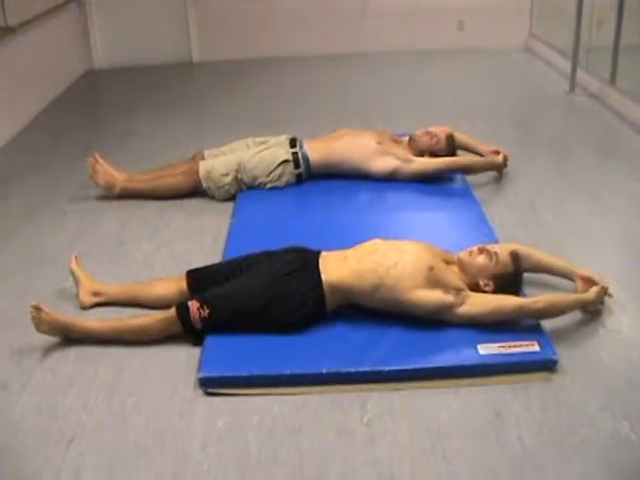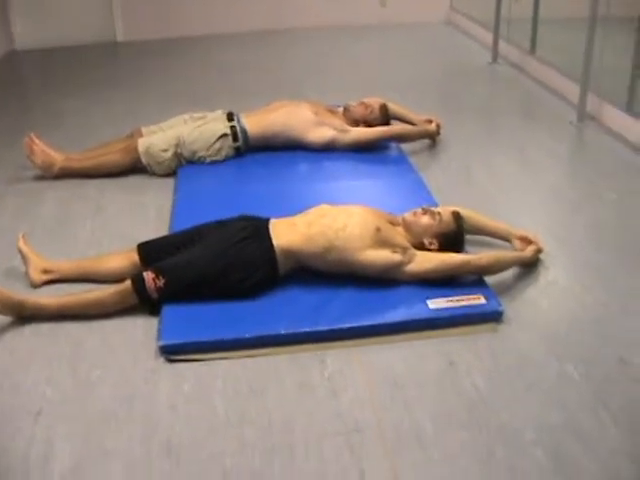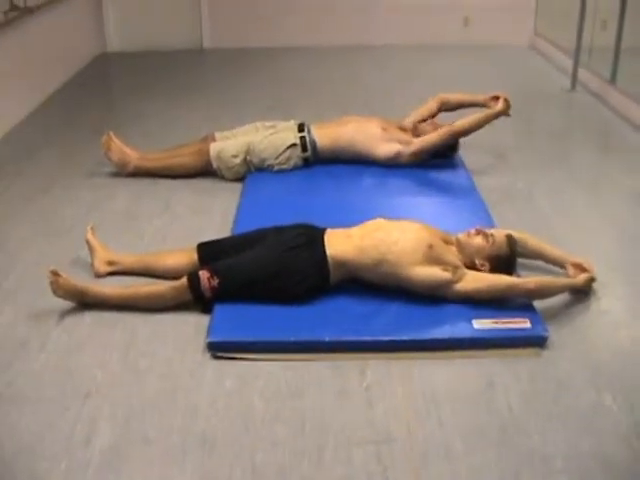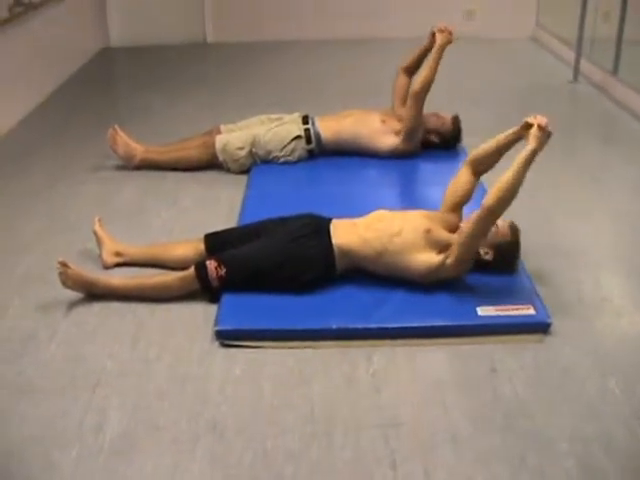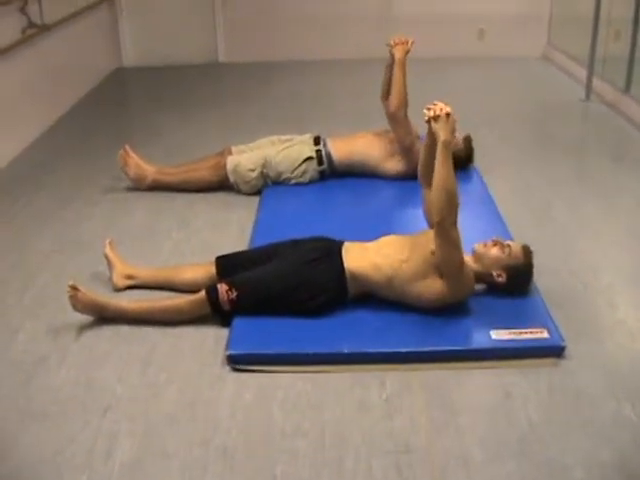
dt=1s
person 1, frame 1
left shoulder: (457, 300)
right shoulder: (446, 259)
left elbow: (528, 306)
right elbow: (519, 248)
left wrist: (584, 299)
right wrist: (576, 272)
left hip: (305, 296)
right hip: (308, 260)
left knee: (181, 317)
right knee: (187, 285)
left ankle: (77, 328)
right ankle: (99, 291)
person 1, frame 2
left shoulder: (404, 258)
right shoulder: (391, 220)
left elbow: (472, 263)
right elbow: (460, 210)
left wrist: (520, 254)
right wrist: (513, 234)
left hip: (258, 261)
right hip: (258, 227)
left knee: (137, 288)
right knee: (140, 256)
right ankle: (49, 267)
person 1, frame 3
left shoulder: (453, 277)
right shoulder: (447, 239)
left elbow: (518, 285)
right elbow: (515, 234)
left wrist: (573, 283)
right wrist: (568, 262)
left hip: (310, 270)
right hip: (313, 237)
left knee: (193, 285)
right knee: (198, 256)
left ankle: (94, 295)
right ankle: (113, 261)
person 1, frame 4
left shoulder: (449, 263)
right shoulder: (445, 221)
left elbow: (490, 208)
right elbow: (473, 165)
left wrist: (530, 151)
right wrist: (518, 132)
left hip: (315, 260)
right hip: (319, 226)
left knee: (202, 274)
right knee: (205, 247)
left ankle: (101, 285)
right ankle: (121, 251)
person 1, frame 5
left shoulder: (457, 284)
right shoulder: (450, 250)
left elbow: (444, 219)
right elbow: (428, 186)
left wrist: (445, 143)
right wrist: (433, 137)
left hip: (326, 283)
right hip: (330, 250)
left knee: (214, 297)
right knee: (216, 270)
left ankle: (111, 308)
right ankle: (130, 273)
person 2, frame 1
left shoulder: (402, 164)
right shoulder: (397, 140)
left elbow: (449, 163)
right elbow: (448, 128)
left wrist: (492, 163)
right wrist: (488, 149)
left hip: (289, 165)
right hip: (288, 144)
left knee: (198, 176)
right knee: (201, 159)
left ankle: (121, 185)
right ankle: (125, 178)
person 2, frame 2
left shoulder: (340, 134)
right shoulder: (334, 110)
left elbow: (384, 132)
right elbow: (383, 99)
left wrist: (426, 131)
right wrist: (420, 120)
left hip: (228, 138)
right hip: (226, 118)
left knee: (139, 153)
right knee: (139, 135)
left ankle: (61, 166)
right ankle: (64, 157)
person 2, frame 3
left shoulder: (405, 150)
right shoulder: (404, 127)
left elbow: (451, 132)
right elbow: (441, 100)
left wrist: (492, 112)
right wrist: (484, 100)
left hip: (298, 149)
right hip: (296, 130)
left knee: (213, 158)
right knee: (213, 140)
left ankle: (134, 164)
right ankle: (137, 157)
person 2, frame 4
left shoulder: (405, 141)
right shoulder: (398, 118)
left elbow: (417, 92)
right elbow: (405, 73)
left wrist: (439, 49)
right wrist: (430, 46)
left hip: (301, 140)
right hip: (300, 122)
left knee: (217, 149)
right knee: (218, 133)
left ankle: (141, 157)
right ankle: (144, 151)
person 2, frame 5
left shoulder: (412, 160)
right shoulder: (410, 143)
left elbow: (396, 110)
right elbow: (387, 98)
left wrist: (400, 60)
right wrist: (393, 59)
left hip: (313, 161)
right hip: (312, 143)
left knee: (228, 170)
right knee: (229, 154)
left ankle: (151, 178)
right ankle: (155, 171)
